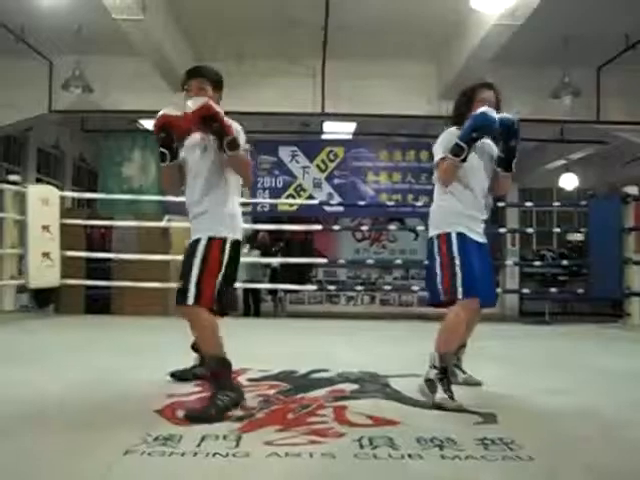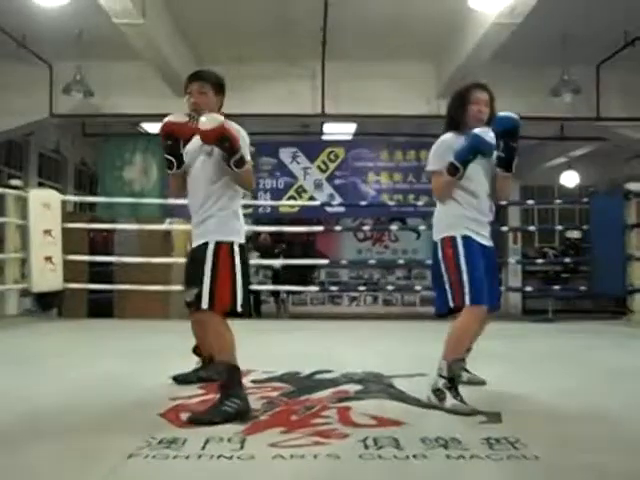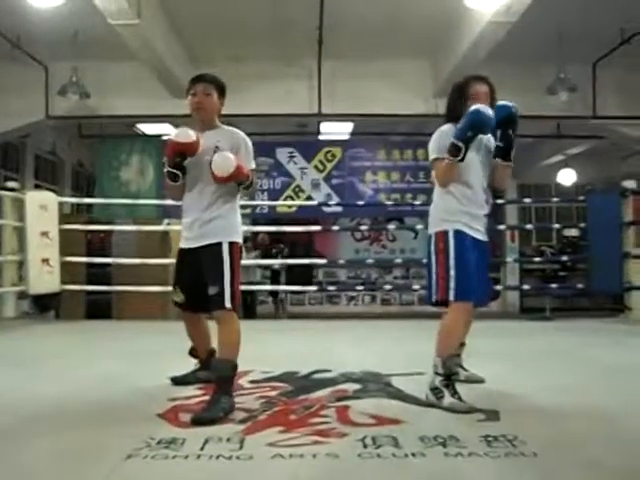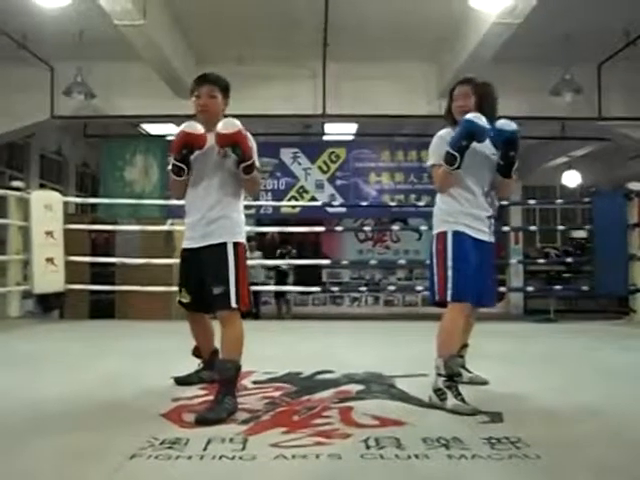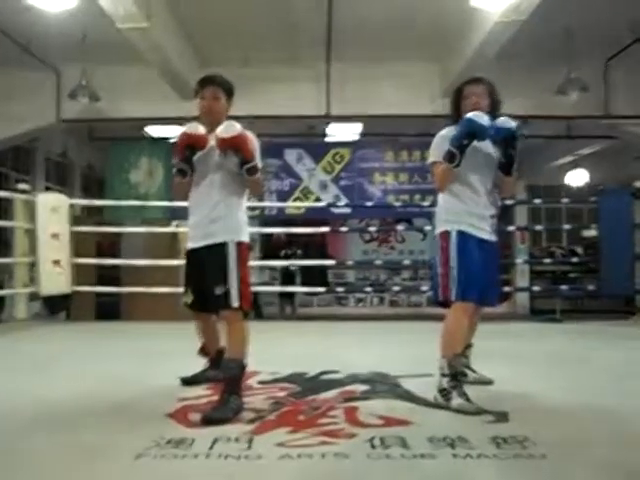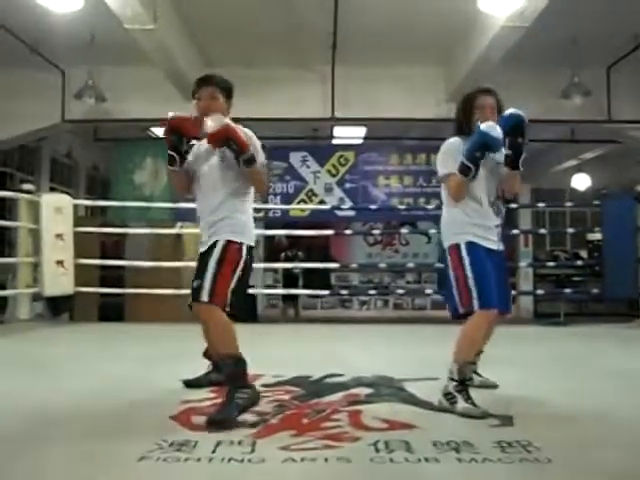
dt=0.4s
person 1, frame 1
left shoulder: (227, 129)
right shoulder: (190, 139)
left elbow: (246, 173)
right elbow: (172, 186)
left wrist: (219, 130)
right wrist: (166, 148)
left hip: (219, 230)
right hip: (202, 230)
left knee: (193, 304)
right knee: (192, 303)
left ankle: (226, 387)
right ankle: (207, 362)
person 1, frame 2
left shoulder: (230, 131)
right shoulder: (190, 140)
left elbow: (248, 182)
right elbow: (178, 190)
left wrist: (230, 150)
right wrist: (171, 153)
left hip: (223, 234)
right hip: (201, 234)
left knee: (211, 309)
right knee: (196, 306)
left ankle: (234, 395)
right ankle: (209, 364)
person 1, frame 3
left shoulder: (235, 139)
right shoulder: (184, 142)
left elbow: (249, 190)
right elbow: (174, 195)
left wrist: (241, 178)
right wrist: (173, 165)
left hip: (222, 235)
right hip: (190, 236)
left knee: (223, 309)
right knee: (188, 307)
left ankle: (224, 391)
right ankle: (207, 364)
person 1, frame 4
left shoulder: (238, 137)
right shoulder: (189, 141)
left elbow: (253, 189)
right elbow: (177, 193)
left wrist: (244, 158)
right wrist: (179, 160)
left hip: (225, 236)
right hip: (193, 237)
left knee: (227, 309)
right knee: (193, 307)
left ankle: (227, 392)
right ankle: (210, 365)
person 1, frame 5
left shoulder: (242, 139)
right shoulder: (193, 142)
left elbow: (256, 190)
right elbow: (181, 193)
left wrist: (246, 159)
right wrist: (182, 162)
left hip: (228, 236)
right hip: (197, 236)
left knee: (231, 309)
right knee: (200, 307)
left ankle: (233, 391)
right ankle: (217, 364)
person 1, frame 6
left shoulder: (241, 139)
right shoulder: (198, 147)
left elbow: (260, 185)
right elbow: (180, 187)
left wrist: (241, 151)
right wrist: (175, 150)
left hip: (233, 237)
right hip: (211, 238)
left knee: (208, 305)
right knee: (205, 306)
left ankle: (240, 386)
right ankle: (220, 368)
person 2, frame 1
left shoulder: (490, 145)
right shoulder: (451, 136)
left elbow: (501, 190)
right elbow: (443, 178)
left wrist: (508, 151)
right wrist: (467, 139)
left hip: (476, 231)
right hip: (450, 230)
left knee: (477, 303)
right knee: (465, 301)
left ankle: (452, 364)
right ankle: (434, 376)
person 2, frame 2
left shoulder: (488, 146)
right shoulder: (447, 143)
left elbow: (502, 193)
right elbow: (439, 193)
left wrist: (508, 153)
right wrist: (462, 159)
left hip: (482, 235)
right hip: (455, 234)
left knee: (484, 308)
right knee: (474, 307)
left ankle: (457, 365)
right ankle: (442, 384)
person 2, frame 3
left shoulder: (488, 138)
right shoulder: (446, 133)
left elbow: (501, 183)
right elbow: (442, 179)
left wrist: (506, 140)
right wrist: (463, 139)
left hip: (477, 229)
right hip: (451, 227)
left knee: (472, 303)
right knee: (459, 302)
left ankle: (454, 364)
right ankle: (439, 382)
person 2, frame 4
left shoulder: (494, 141)
right shoulder: (445, 137)
left elbow: (503, 192)
right elbow: (441, 184)
left wrist: (508, 156)
right wrist: (459, 147)
left hip: (483, 231)
right hip: (454, 229)
left knee: (472, 305)
right knee: (458, 303)
left ankle: (457, 365)
right ankle: (442, 383)
person 2, frame 5
left shoulder: (495, 141)
right shoulder: (448, 136)
left elbow: (507, 190)
right elbow: (440, 182)
left wrist: (509, 156)
right wrist: (459, 145)
left hip: (486, 230)
right hip: (457, 228)
left knee: (477, 304)
right knee: (462, 303)
left ankle: (462, 364)
right ankle: (447, 383)
person 2, frame 6
left shoulder: (498, 148)
right shoulder: (454, 147)
left elbow: (511, 192)
right elbow: (453, 194)
left wrist: (515, 148)
right wrist: (474, 157)
left hip: (491, 239)
right hip: (463, 238)
left knee: (494, 311)
right knee: (483, 311)
left ankle: (469, 369)
right ankle: (453, 387)
